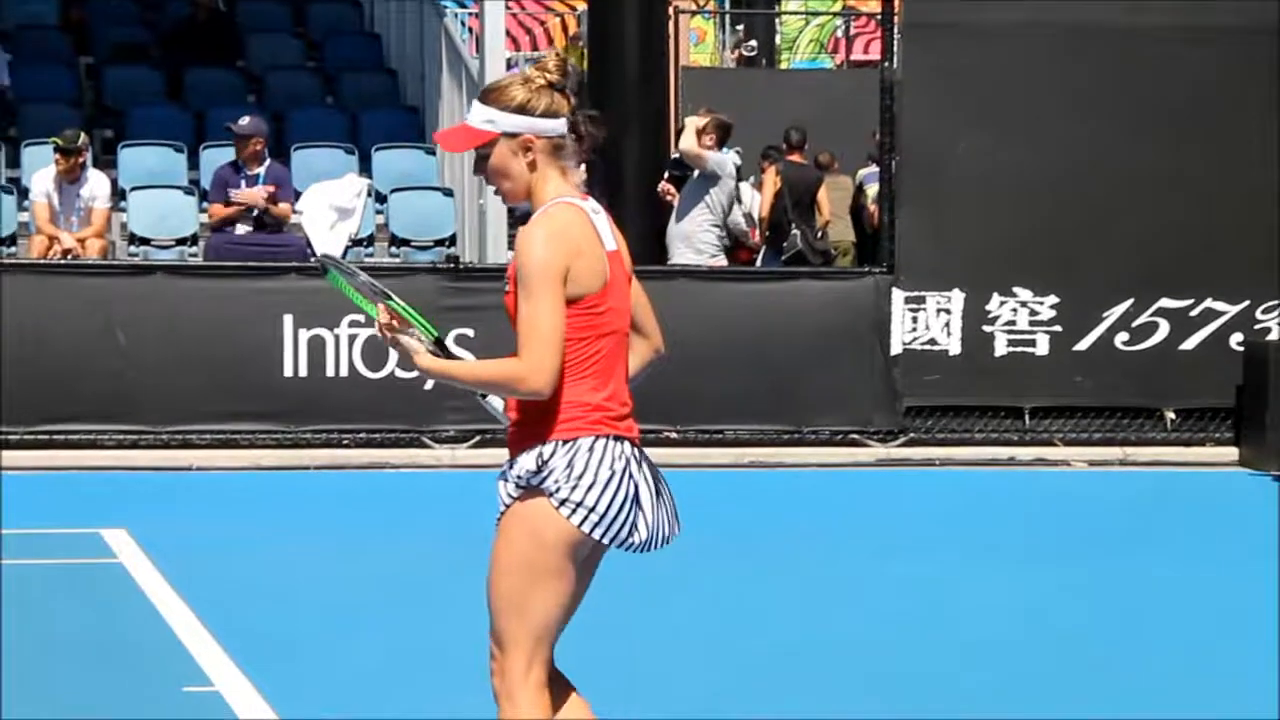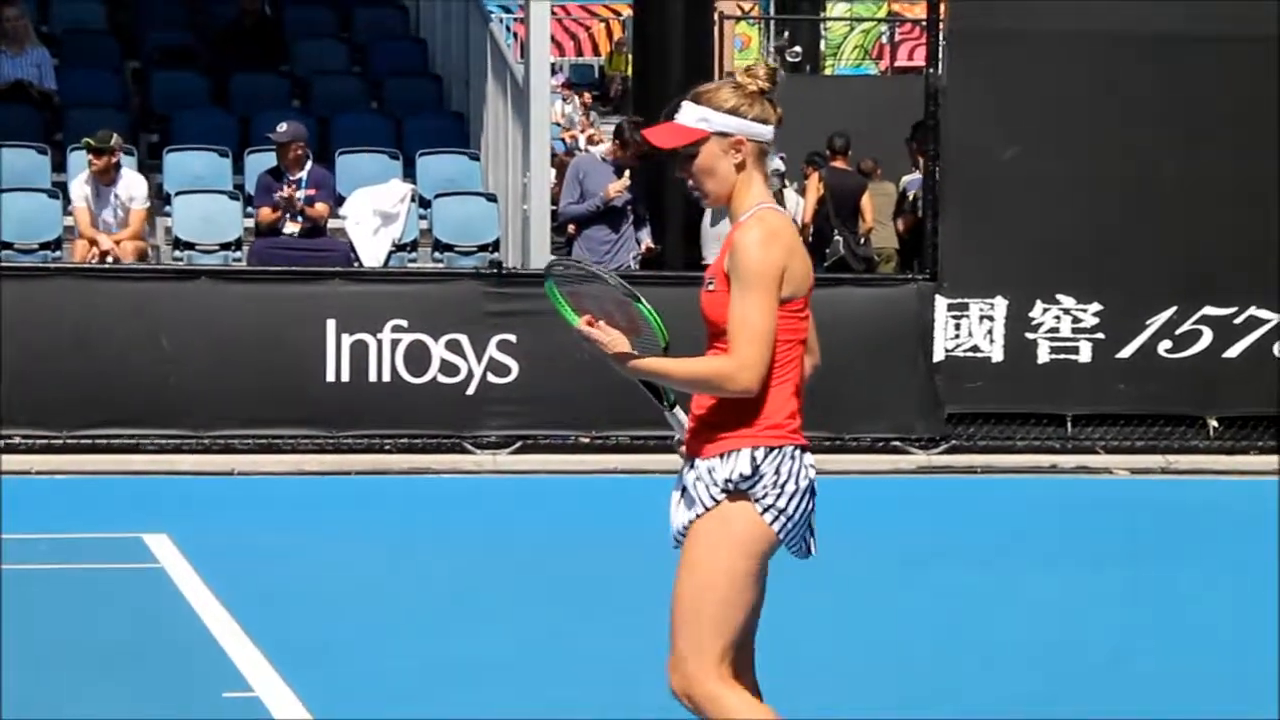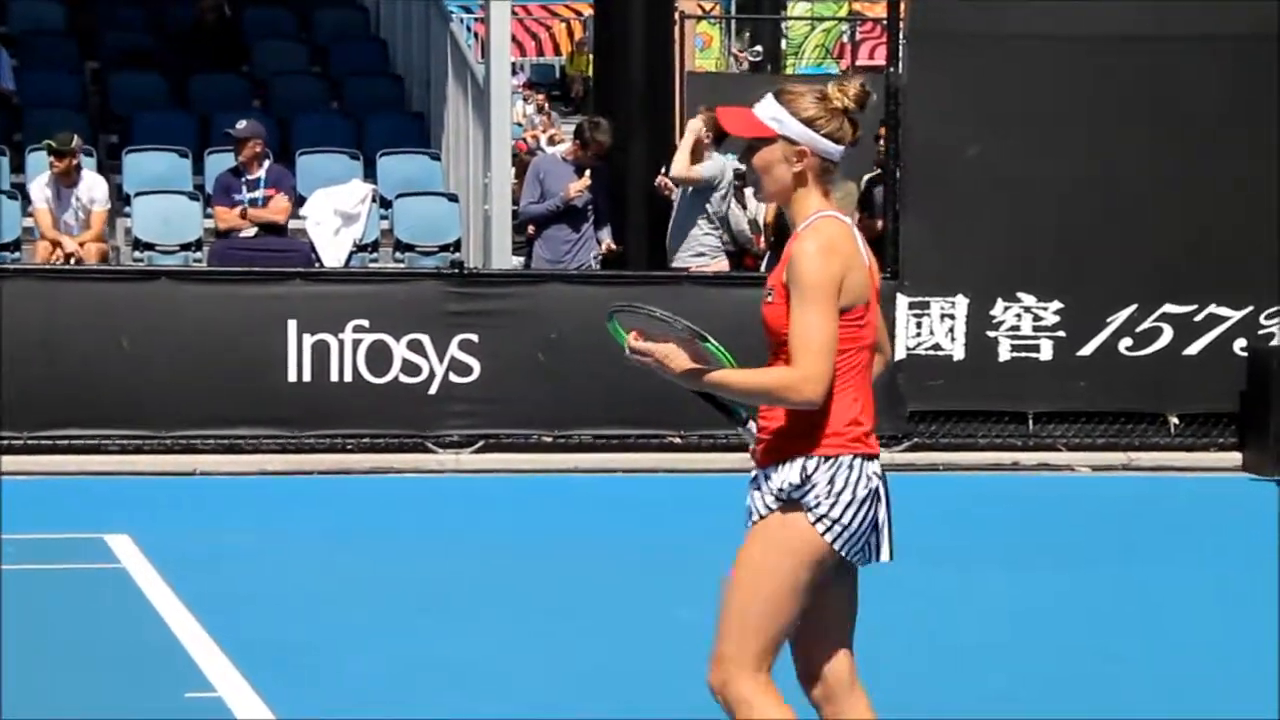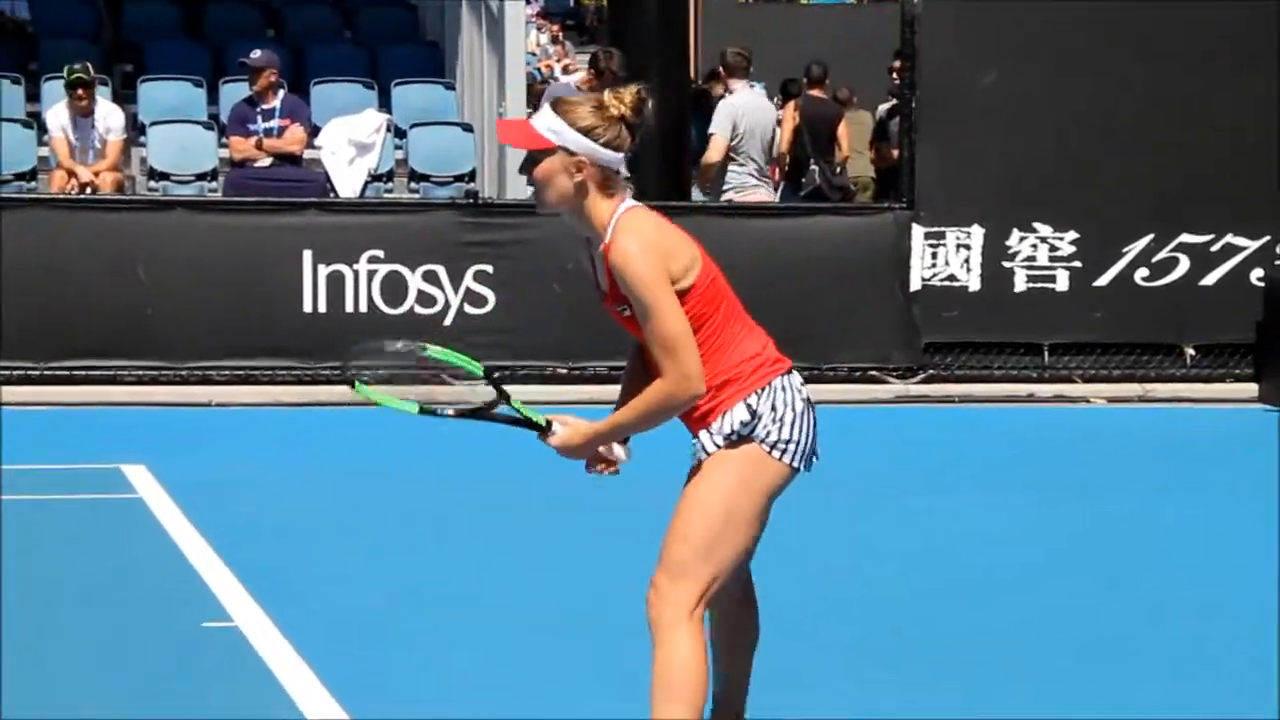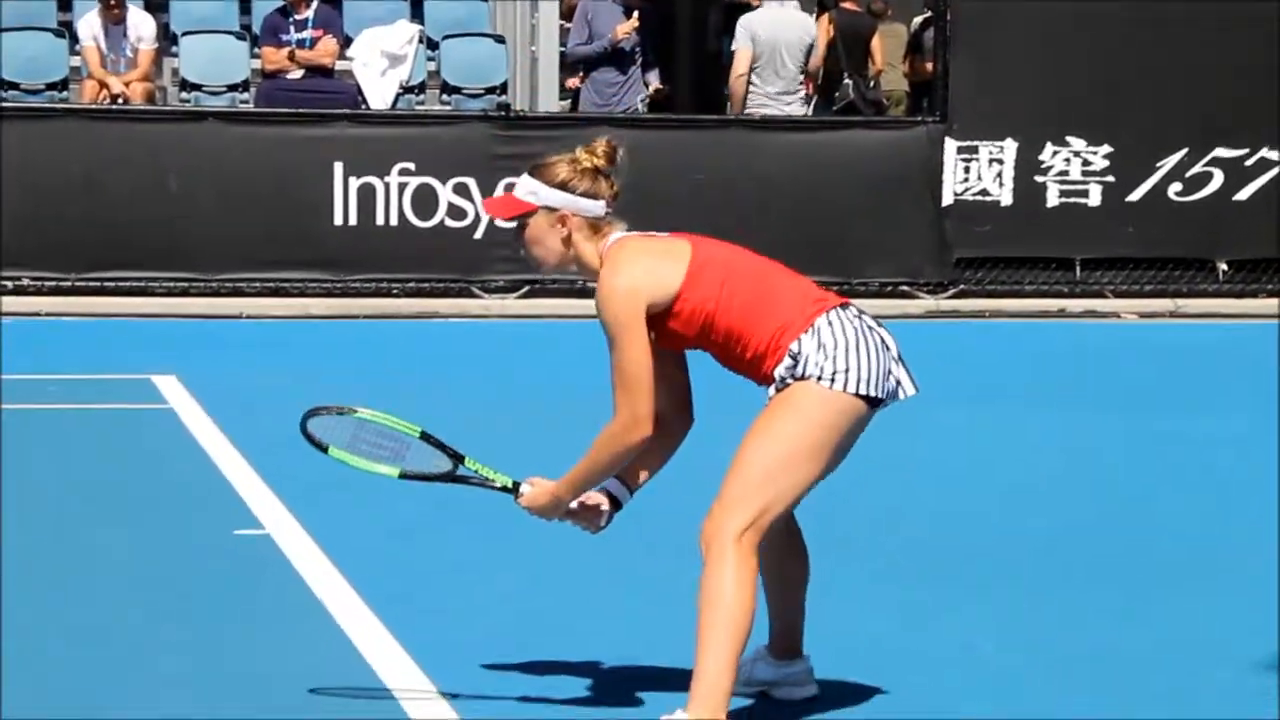
dt=1s
person 1, frame 1
left shoulder: (545, 235)
right shoulder: (595, 222)
left elbow: (535, 377)
right elbow: (650, 340)
left wrist: (425, 359)
left hip: (561, 465)
right hip: (605, 457)
right knee: (521, 660)
person 1, frame 2
left shoulder: (758, 235)
right shoulder: (760, 233)
left elbow: (743, 372)
right elbow: (807, 355)
left wrist: (632, 360)
left hip: (745, 472)
right hip: (730, 468)
person 1, frame 3
left shoulder: (815, 245)
right shoulder: (836, 237)
left elbow: (807, 383)
right elbow: (877, 354)
left wrist: (694, 373)
left hip: (812, 478)
right hip: (828, 475)
person 1, frame 4
left shoulder: (631, 246)
right shoulder: (607, 240)
left elbow: (684, 382)
left wrist: (592, 435)
right wrist: (612, 431)
left hip: (755, 416)
right hip: (740, 416)
left knee: (674, 601)
right knee: (722, 582)
person 1, frame 5
left shoulder: (620, 280)
right shoulder: (643, 266)
left elbow: (633, 427)
right elbow: (671, 417)
left wrist: (558, 494)
right wrist: (612, 493)
left hip: (830, 355)
right hip: (847, 343)
left knee: (727, 531)
right knee: (763, 509)
right ankle: (785, 660)
